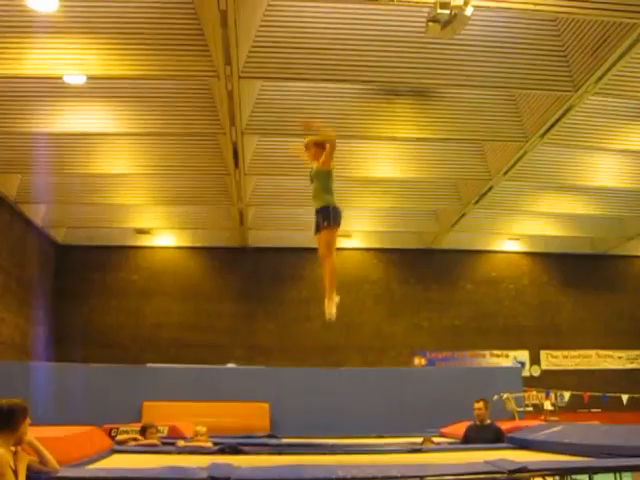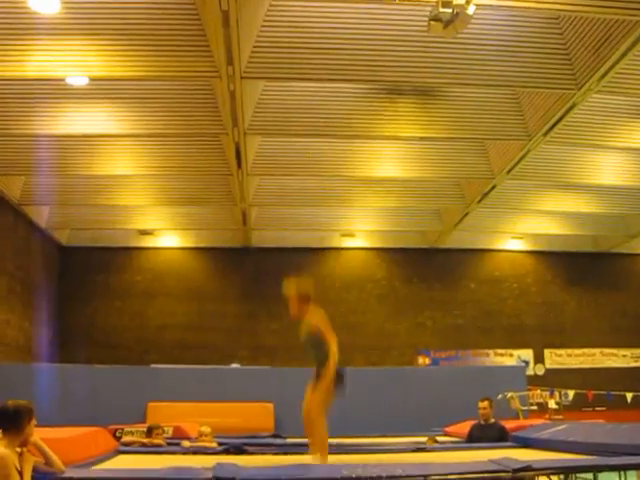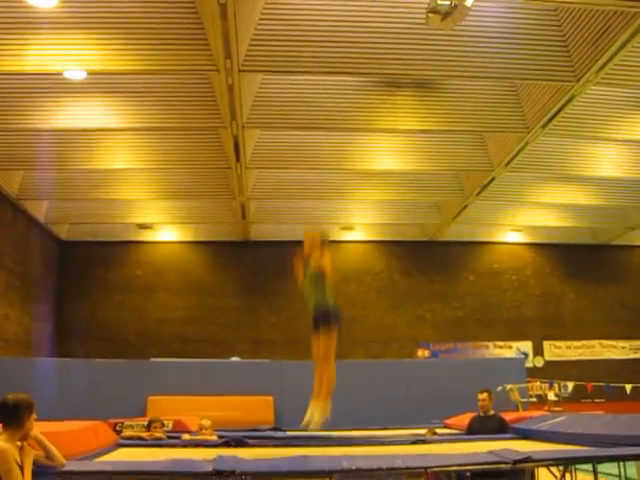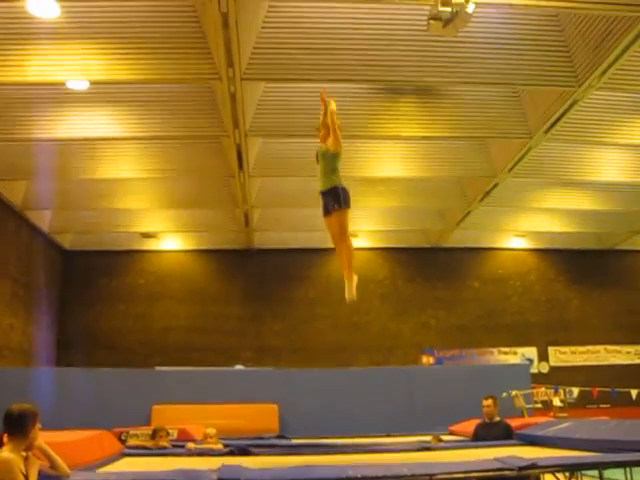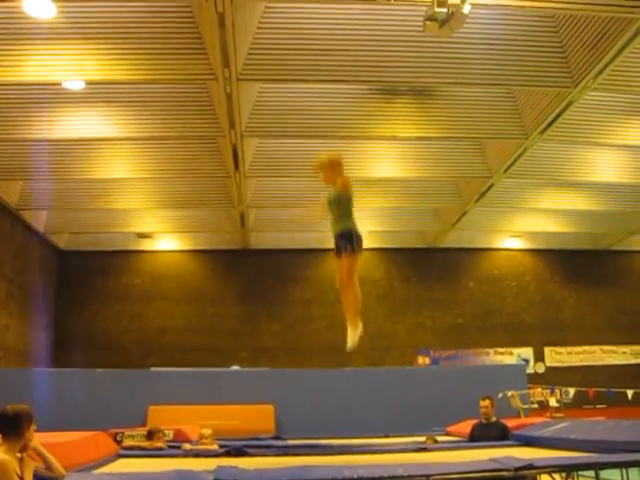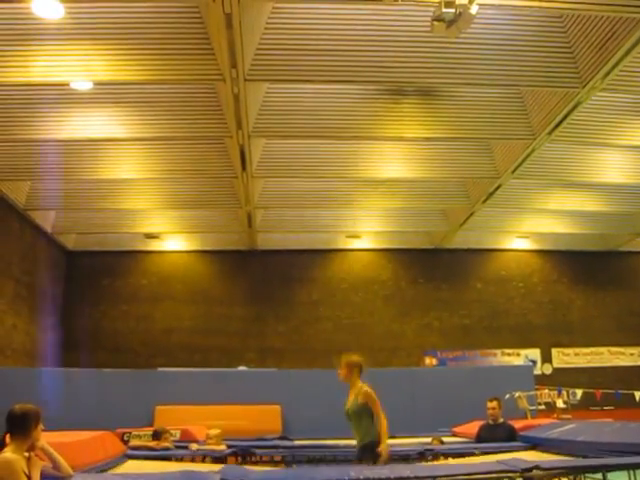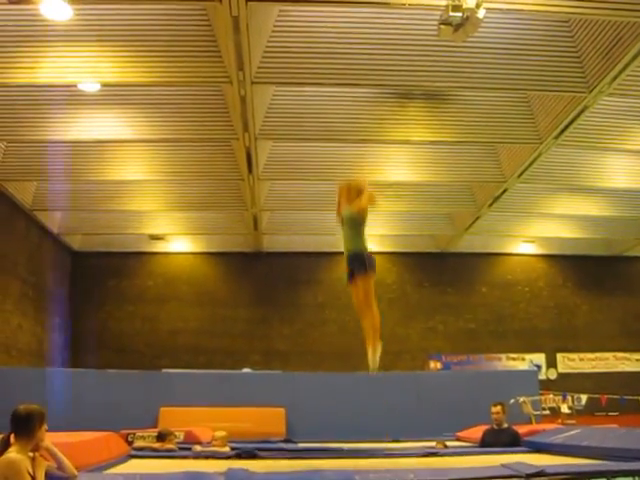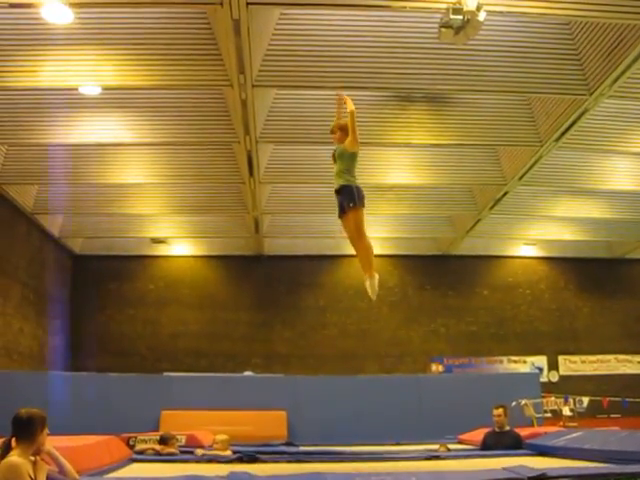
dt=0.4s
person 1, frame 1
left shoulder: (325, 161)
right shoulder: (316, 165)
left elbow: (332, 141)
right elbow: (310, 154)
left wrist: (316, 128)
right wrist: (304, 146)
left hip: (329, 210)
right hip: (320, 212)
left knee: (328, 254)
right knee: (324, 257)
left ankle: (331, 296)
right ankle: (331, 297)
person 1, frame 2
left shoulder: (316, 319)
right shoulder: (307, 320)
left elbow: (333, 347)
left wrist: (329, 377)
left hip: (328, 372)
right hip: (320, 373)
left knee: (316, 414)
right knee: (307, 412)
left ankle: (322, 458)
right ankle: (317, 454)
person 1, frame 3
left shoulder: (322, 259)
right shoulder: (312, 265)
left elbow: (328, 271)
right elbow: (303, 282)
right wrist: (300, 264)
left hip: (327, 313)
right hip: (318, 314)
left knee: (326, 359)
right knee: (318, 360)
left ankle: (323, 401)
right ankle: (317, 404)
person 1, frame 4
left shoulder: (334, 143)
right shoulder: (323, 147)
left elbow: (333, 118)
right elbow: (324, 122)
left wrist: (330, 105)
right wrist: (324, 105)
left hip: (336, 191)
right hip: (327, 194)
left knee: (343, 237)
right knee: (337, 240)
left ankle: (349, 277)
right ankle: (348, 277)
person 1, frame 5
left shoulder: (342, 186)
right shoulder: (334, 191)
left elbow: (340, 174)
right elbow: (327, 204)
left wrist: (329, 165)
left hip: (349, 236)
right hip: (340, 239)
left knee: (349, 282)
right knee: (343, 285)
left ankle: (355, 324)
right ankle: (352, 325)
person 1, frame 6
left shoulder: (365, 391)
right shoulder: (351, 393)
left elbow: (381, 417)
left wrist: (384, 442)
left hip: (373, 444)
right hip: (363, 446)
person 1, frame 7
left shoulder: (359, 206)
right shoulder: (348, 210)
left elbow: (370, 198)
right elbow: (340, 214)
left wrist: (365, 188)
right wrist: (339, 200)
left hip: (361, 257)
right hip: (352, 259)
left knee: (368, 303)
right knee: (360, 306)
left ankle: (375, 343)
right ankle: (370, 345)
person 1, frame 8
left shoulder: (351, 143)
right shoulder: (340, 147)
left elbow: (352, 113)
right elbow: (338, 124)
left wrist: (348, 101)
right wrist: (338, 106)
left hip: (350, 190)
right hip: (342, 193)
left knee: (360, 235)
right knee: (354, 238)
left ankle: (371, 274)
right ankle: (368, 275)
